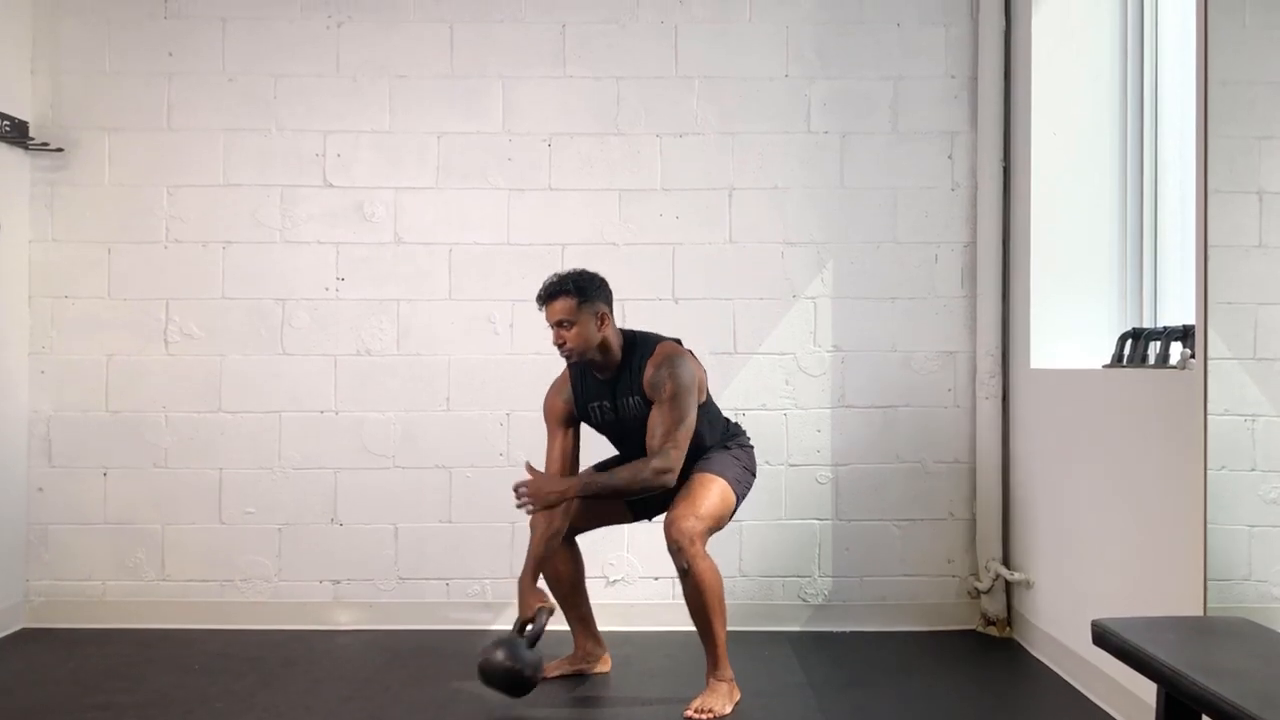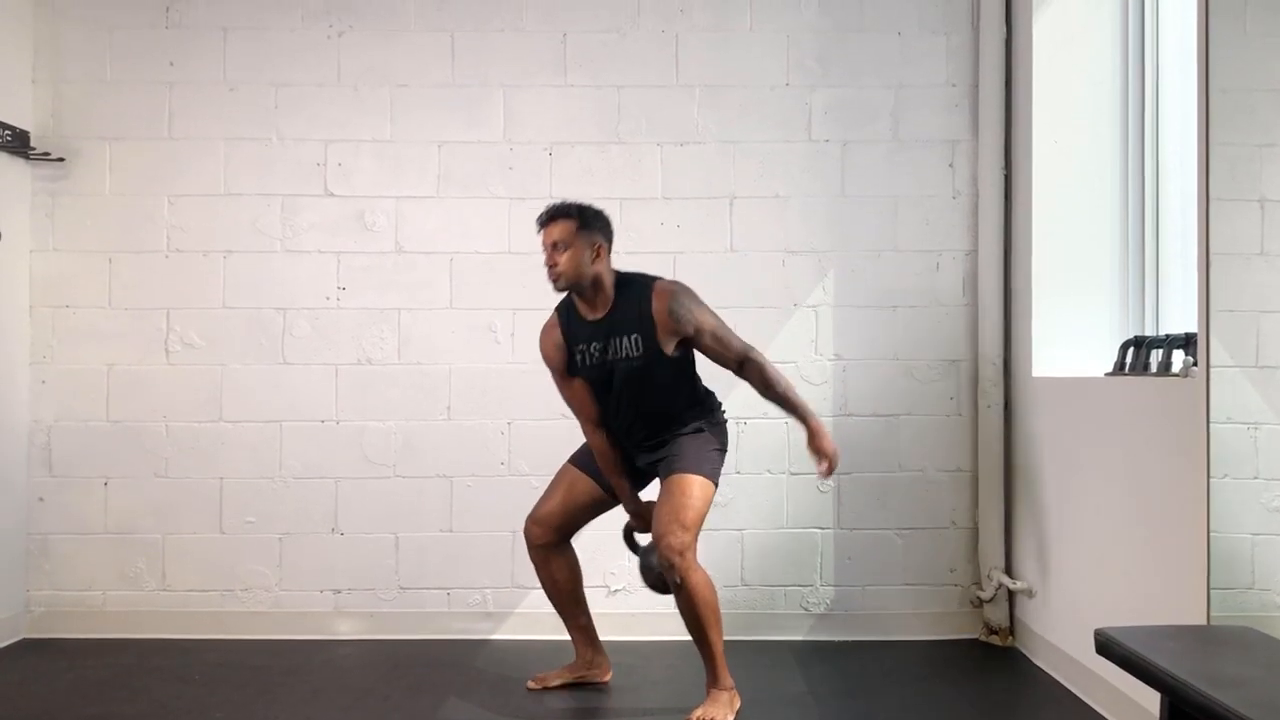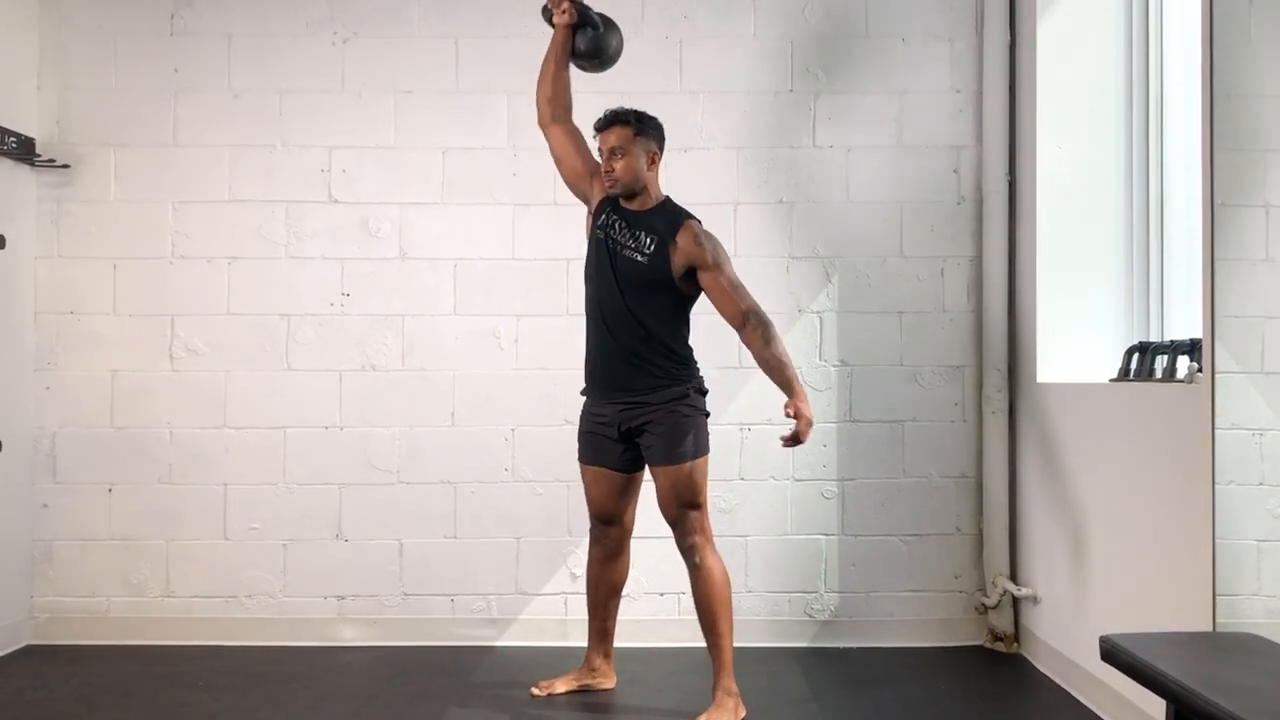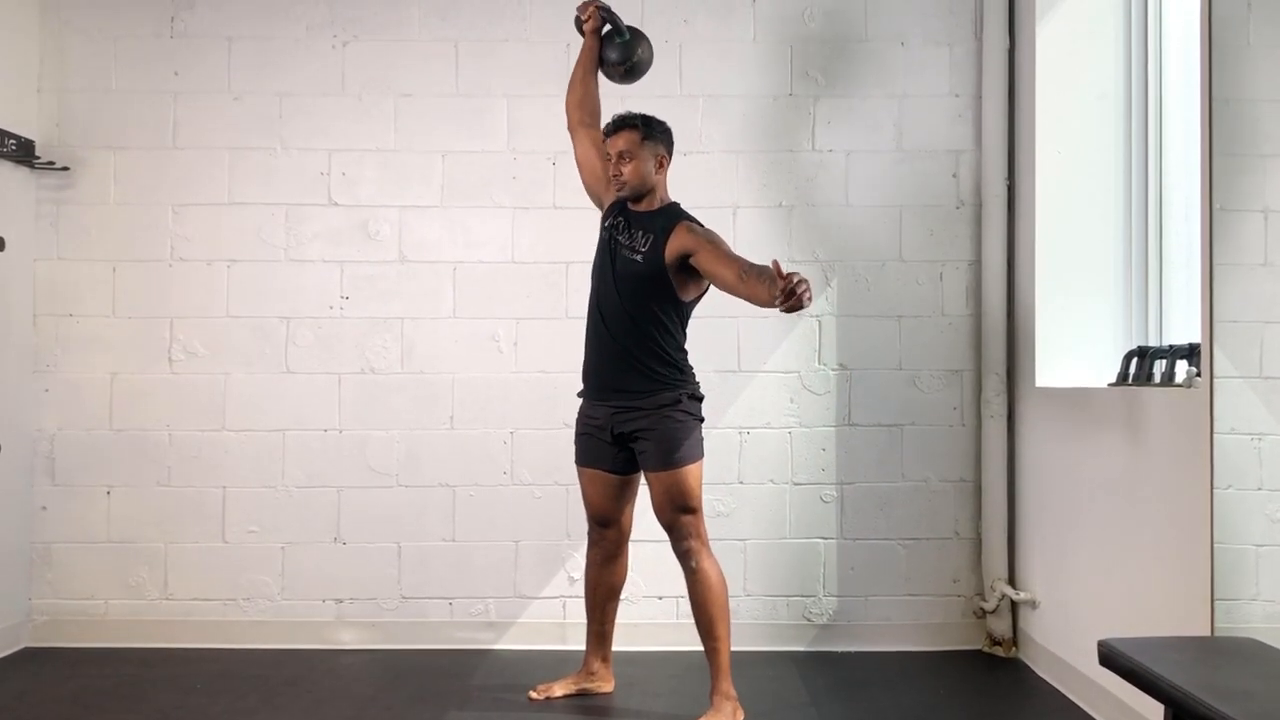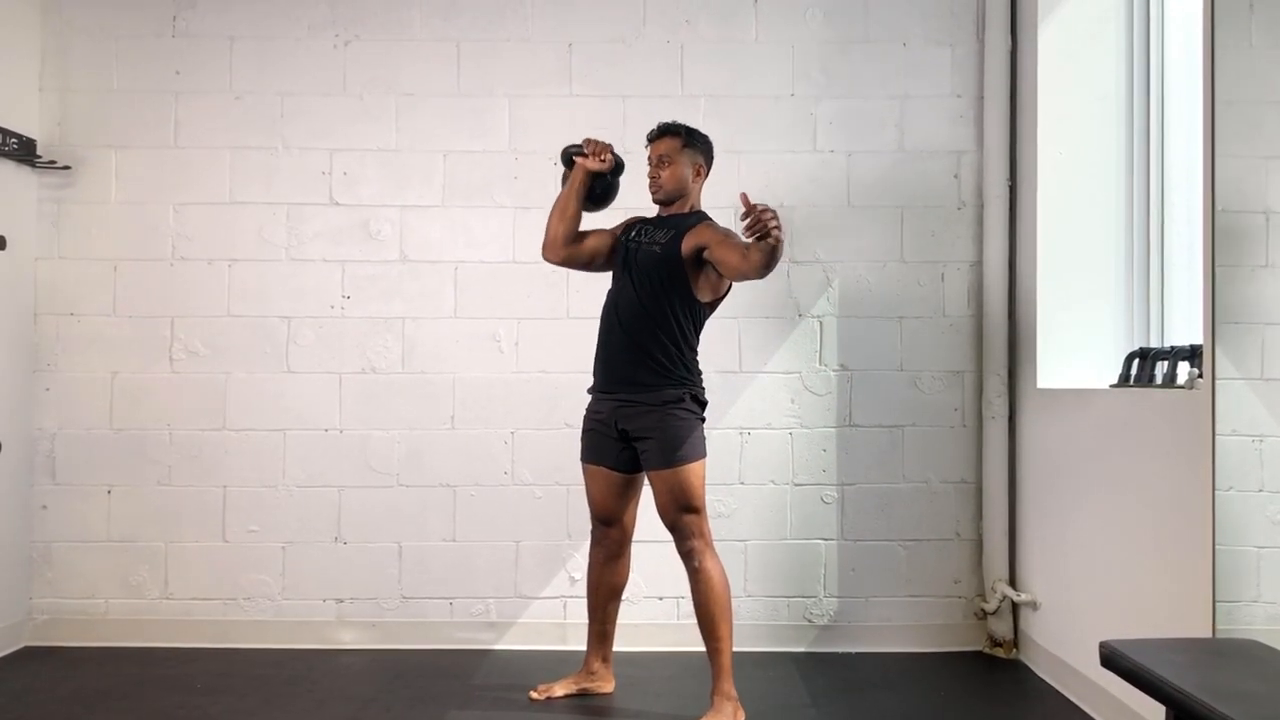
dt=0.7s
person 1, frame 1
left shoulder: (668, 366)
right shoulder: (566, 391)
left elbow: (666, 468)
right elbow: (559, 485)
left wrist: (567, 491)
right wrist: (529, 581)
left hip: (720, 457)
right hip: (645, 465)
left knee: (683, 533)
right knee: (548, 526)
left ankle: (722, 679)
right ankle: (590, 650)
person 1, frame 2
left shoulder: (663, 304)
right shoulder: (556, 334)
left elbow: (746, 362)
right elbow: (595, 429)
left wrist: (811, 425)
right wrist: (633, 505)
left hip: (692, 433)
right hip: (625, 440)
left knee: (673, 547)
right knee: (541, 529)
right ankle: (590, 658)
person 1, frame 3
left shoulder: (686, 238)
right shoulder: (600, 204)
left elbow: (748, 318)
right elbow: (553, 119)
left wrist: (794, 389)
left hip: (669, 405)
right hip: (604, 404)
left knee: (693, 539)
right knee: (607, 533)
person 1, frame 4
left shoulder: (684, 234)
right shoulder: (614, 208)
left elbow: (744, 277)
right elbow: (580, 121)
left wrist: (783, 288)
left hip: (663, 408)
right hip: (601, 406)
left knee: (688, 541)
right knee: (605, 537)
person 1, frame 5
left shoulder: (704, 235)
right shoulder: (632, 231)
left elbow: (752, 264)
right elbow: (557, 248)
left wrist: (770, 239)
right wrist: (580, 178)
left hip: (668, 406)
right hip: (608, 403)
left knee: (692, 541)
right knee: (607, 534)
right ankle: (596, 667)
